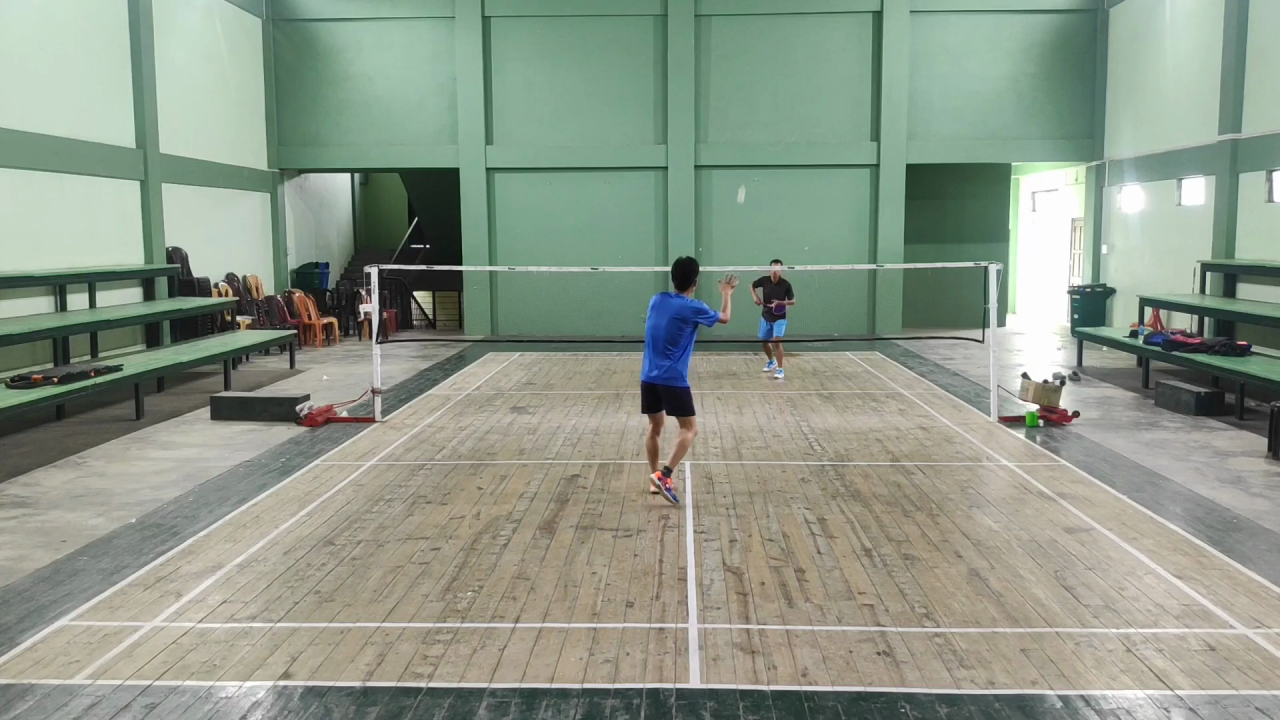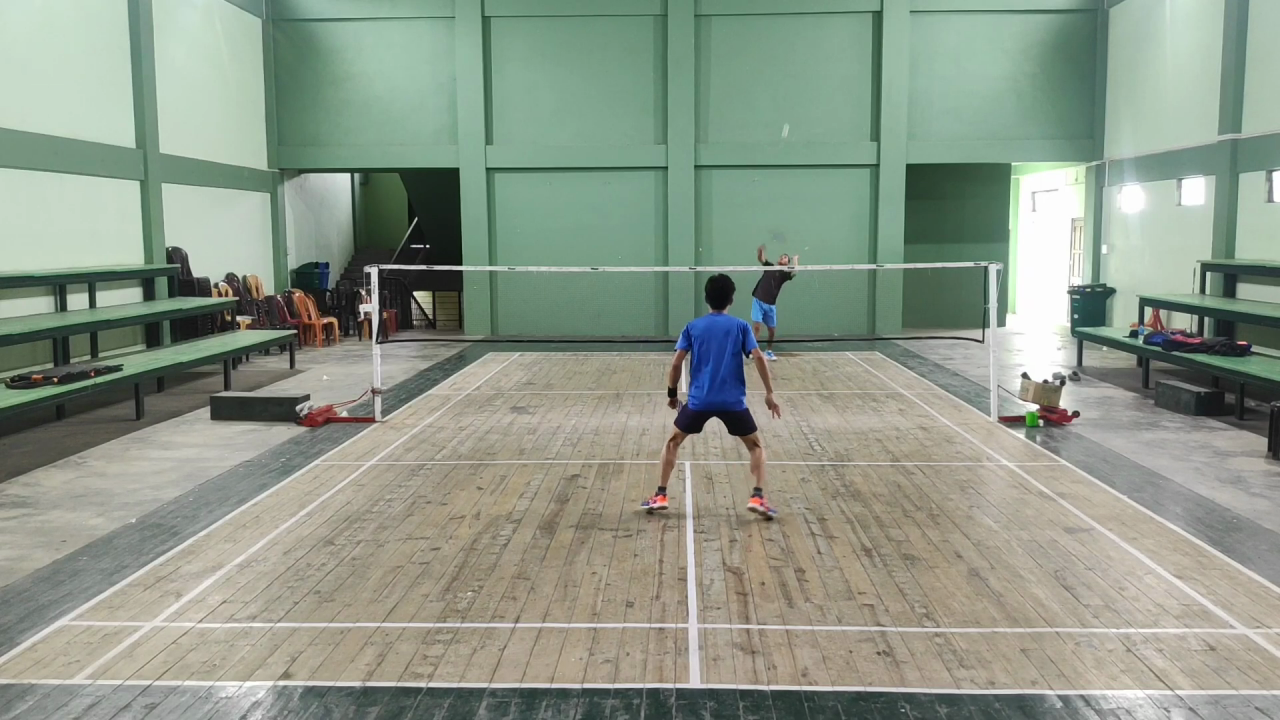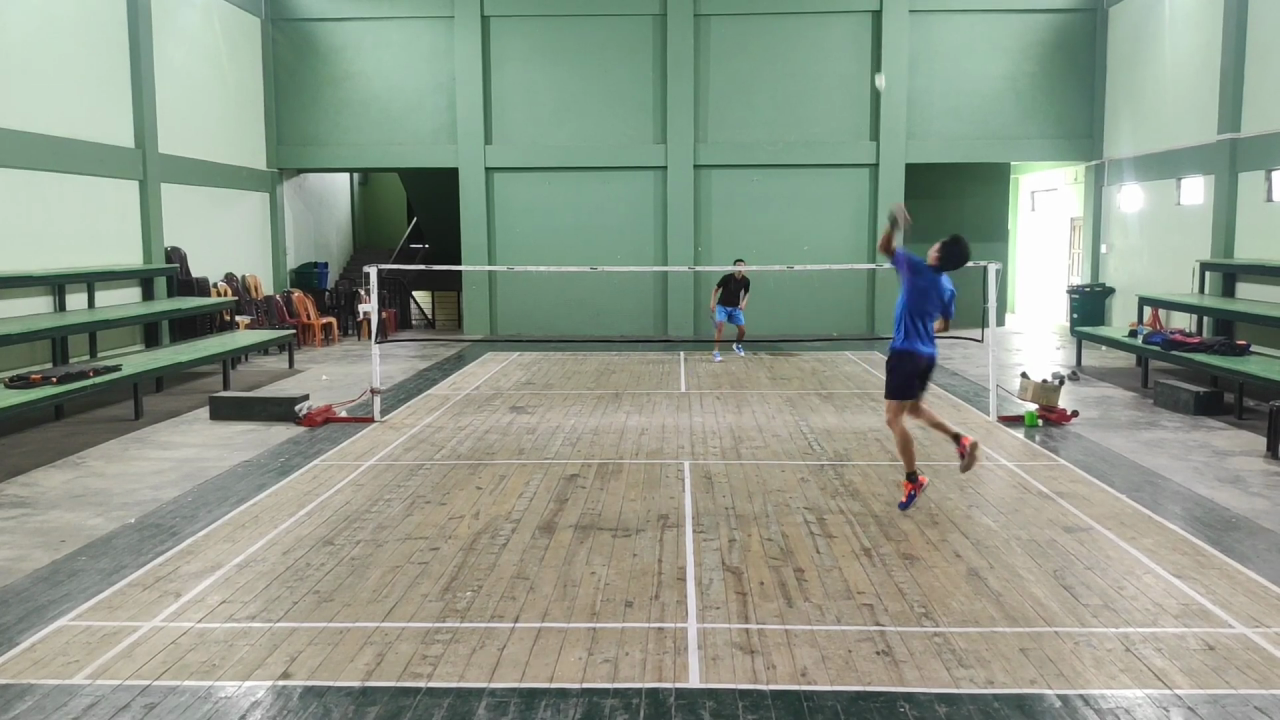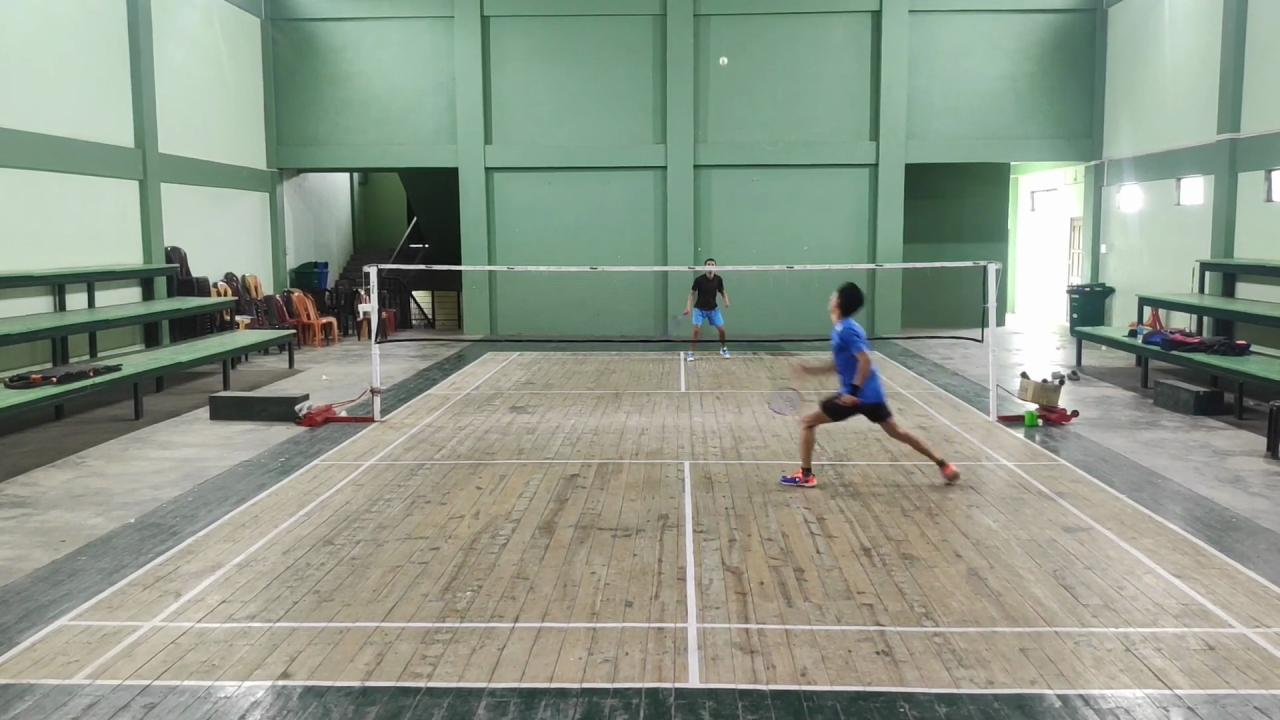
dt=1s
person 1, frame 1
left shoulder: (656, 300)
right shoulder: (694, 308)
right elbow: (724, 317)
right wrist: (726, 292)
left hip: (648, 375)
right hip: (673, 378)
left knee: (655, 426)
right knee: (688, 428)
left ankle: (658, 476)
right ankle: (664, 475)
person 1, frame 2
left shoulder: (692, 327)
right shoulder: (741, 326)
left elbow: (676, 364)
right elbow: (758, 358)
left wrist: (672, 394)
right wrist: (769, 393)
left hip: (699, 400)
right hip: (733, 401)
left knee: (673, 442)
right knee: (756, 446)
left ankle: (661, 495)
right ankle: (758, 498)
person 1, frame 3
left shoulder: (919, 270)
right shoulder: (946, 288)
left elbow: (884, 248)
right elbow: (945, 326)
left wrist: (894, 222)
left hip: (906, 352)
right hip: (926, 354)
left knee: (894, 419)
right knee: (914, 409)
left ankle: (912, 480)
right ankle: (961, 440)
person 1, frame 4
left shoulder: (847, 331)
right shoulder: (842, 328)
left elbow: (865, 361)
left wrist: (852, 391)
right wrist: (810, 370)
left hip: (856, 396)
right hip: (871, 394)
left knee: (807, 423)
right knee: (896, 431)
left ankle: (805, 474)
right ankle: (944, 466)
